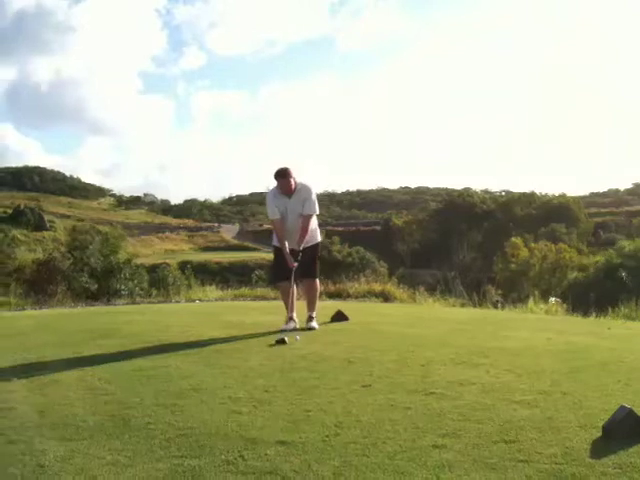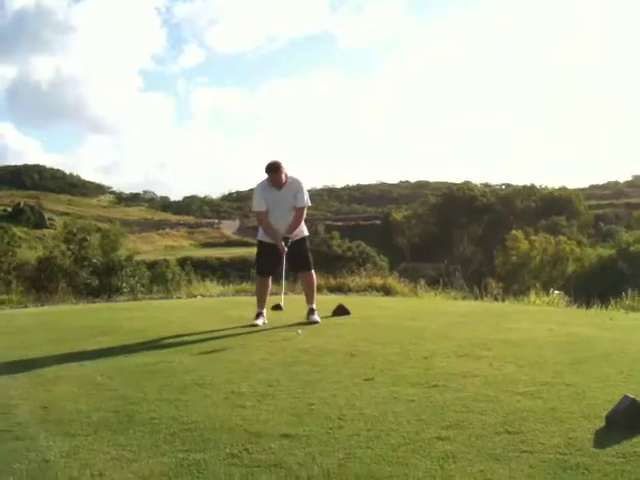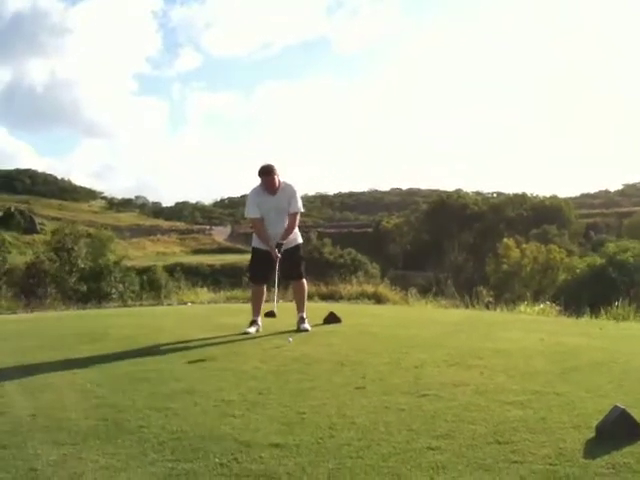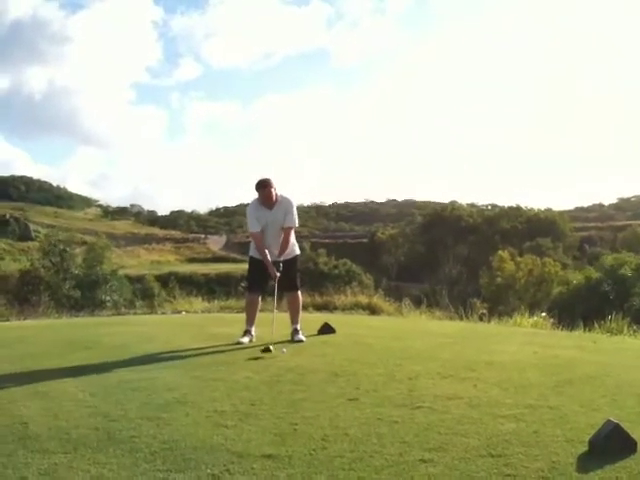
dt=0.7s
person 1, frame 1
left shoulder: (307, 191)
right shoulder: (272, 196)
left elbow: (306, 222)
right elbow: (277, 226)
left wrist: (298, 247)
right wrist: (286, 252)
left hip: (308, 240)
right hip: (283, 243)
left knee: (310, 278)
right knee: (283, 280)
left ankle: (311, 316)
right ankle: (291, 317)
person 1, frame 2
left shoulder: (297, 185)
right shoulder: (260, 189)
left elbow: (300, 213)
right elbow: (261, 219)
left wrist: (287, 235)
right wrist: (277, 240)
left hip: (296, 235)
right hip: (268, 238)
left knee: (307, 271)
right knee: (263, 275)
left ankle: (311, 309)
right ankle: (261, 313)
person 1, frame 3
left shoulder: (290, 191)
right shoulder: (254, 195)
left elbow: (294, 219)
right elbow: (256, 224)
left wrist: (282, 242)
right wrist: (270, 247)
left hip: (290, 242)
right hip: (262, 245)
left knee: (298, 279)
right knee: (257, 282)
left ankle: (302, 318)
right ankle: (256, 320)
person 1, frame 4
left shoulder: (288, 204)
right shoulder: (252, 208)
left elbow: (287, 234)
right elbow: (257, 239)
left wrist: (279, 259)
right wrist: (269, 264)
left hip: (287, 253)
right hip: (260, 255)
left knee: (293, 290)
right knee: (253, 291)
left ankle: (296, 329)
right ankle: (249, 331)
